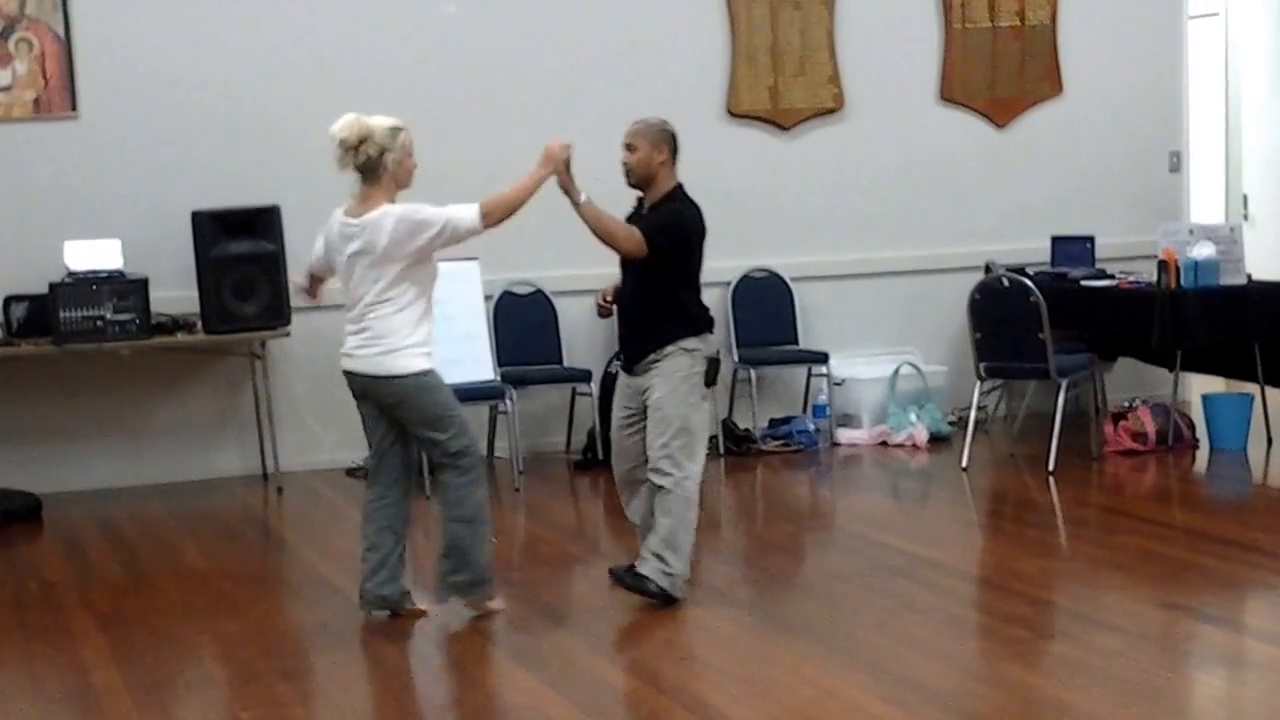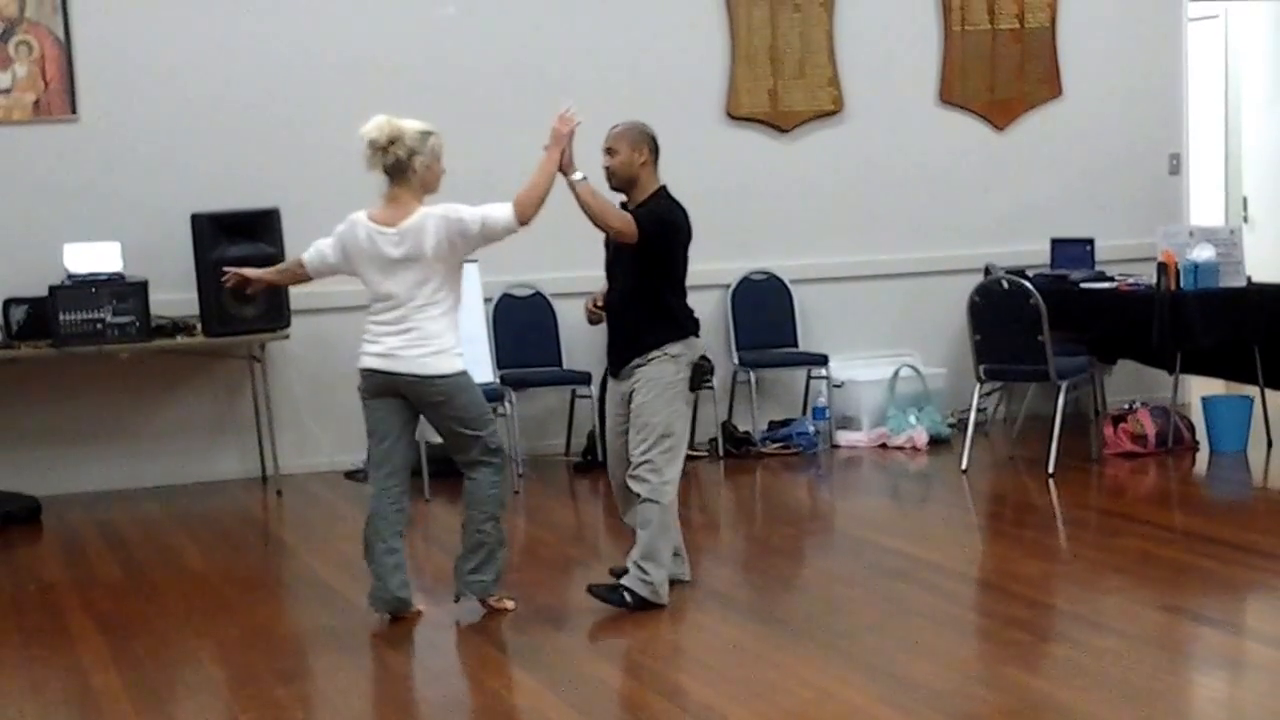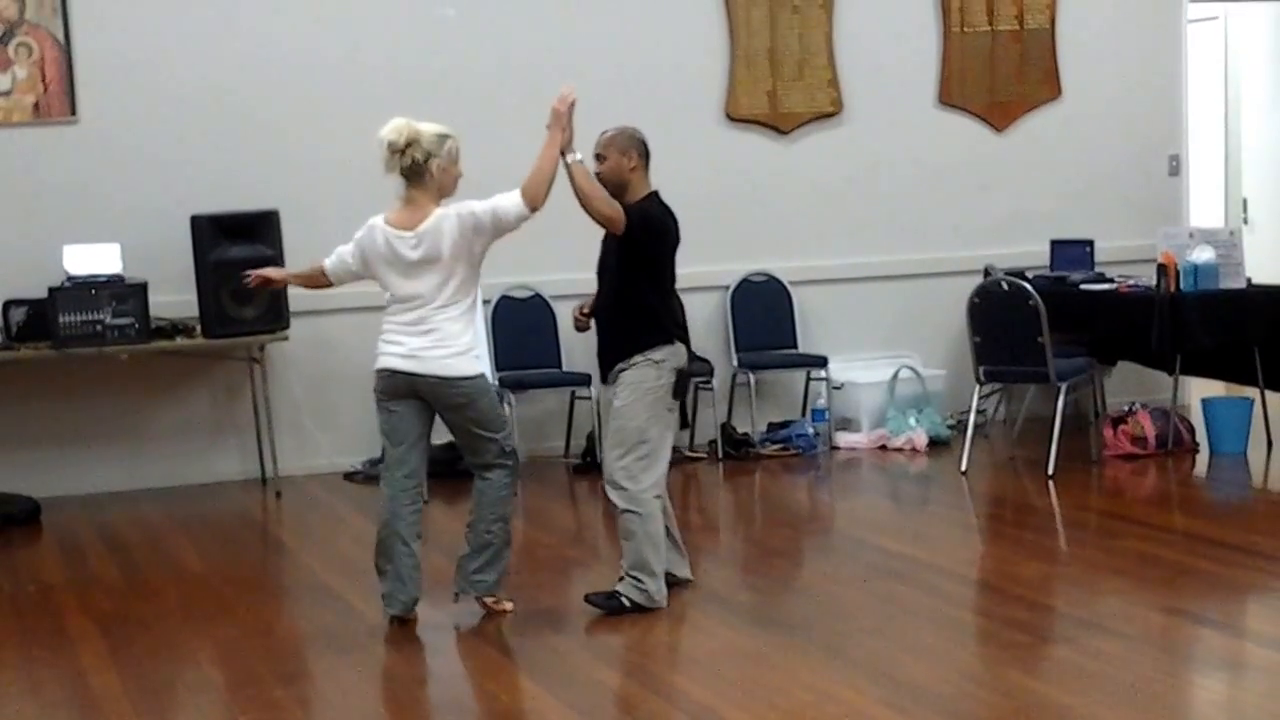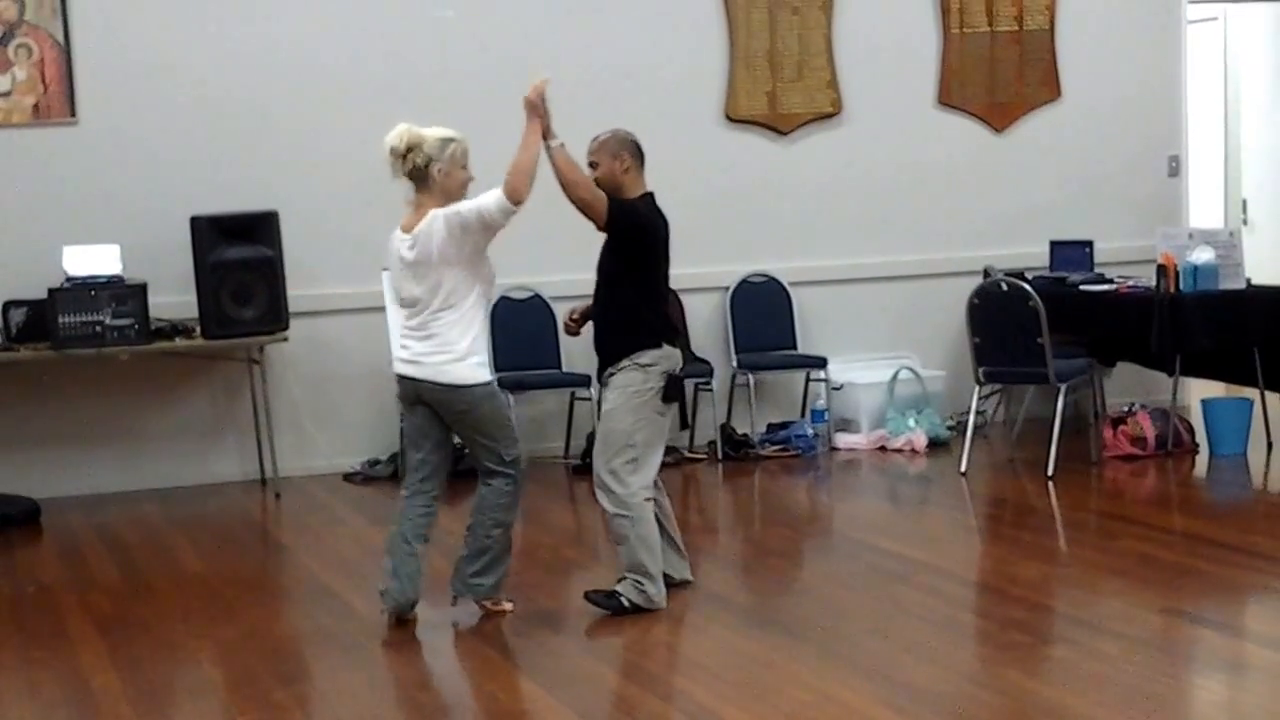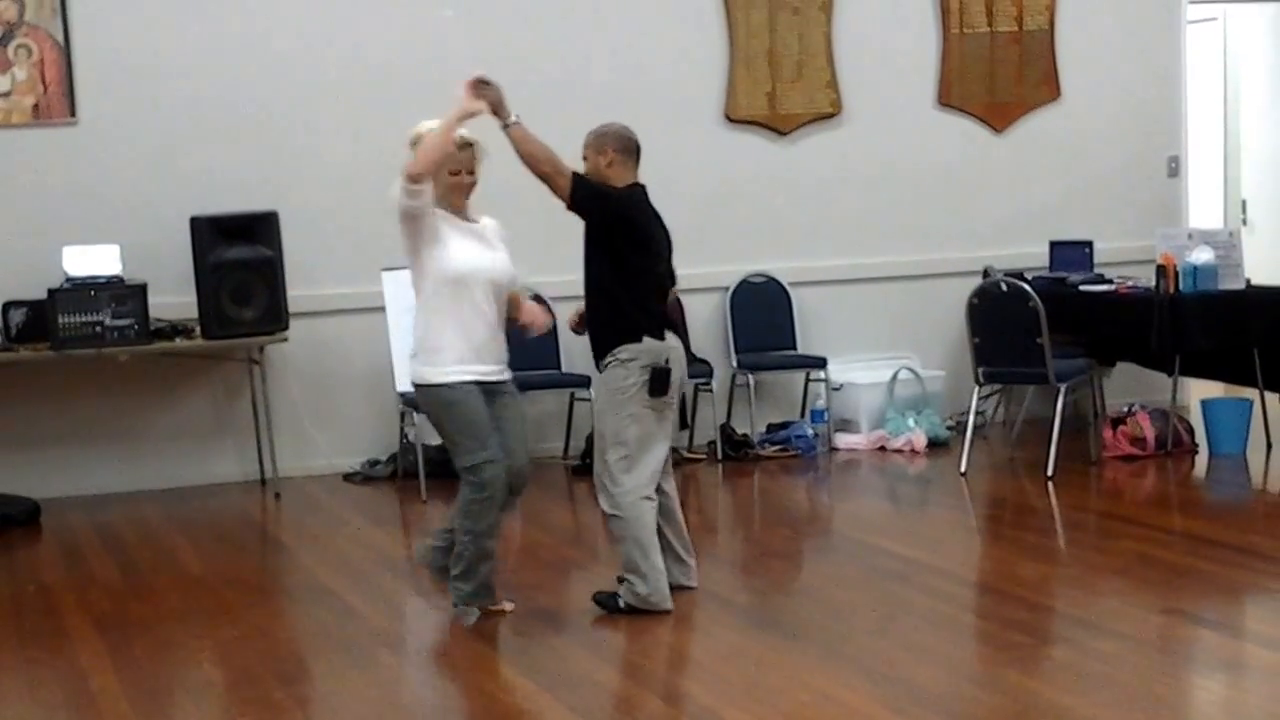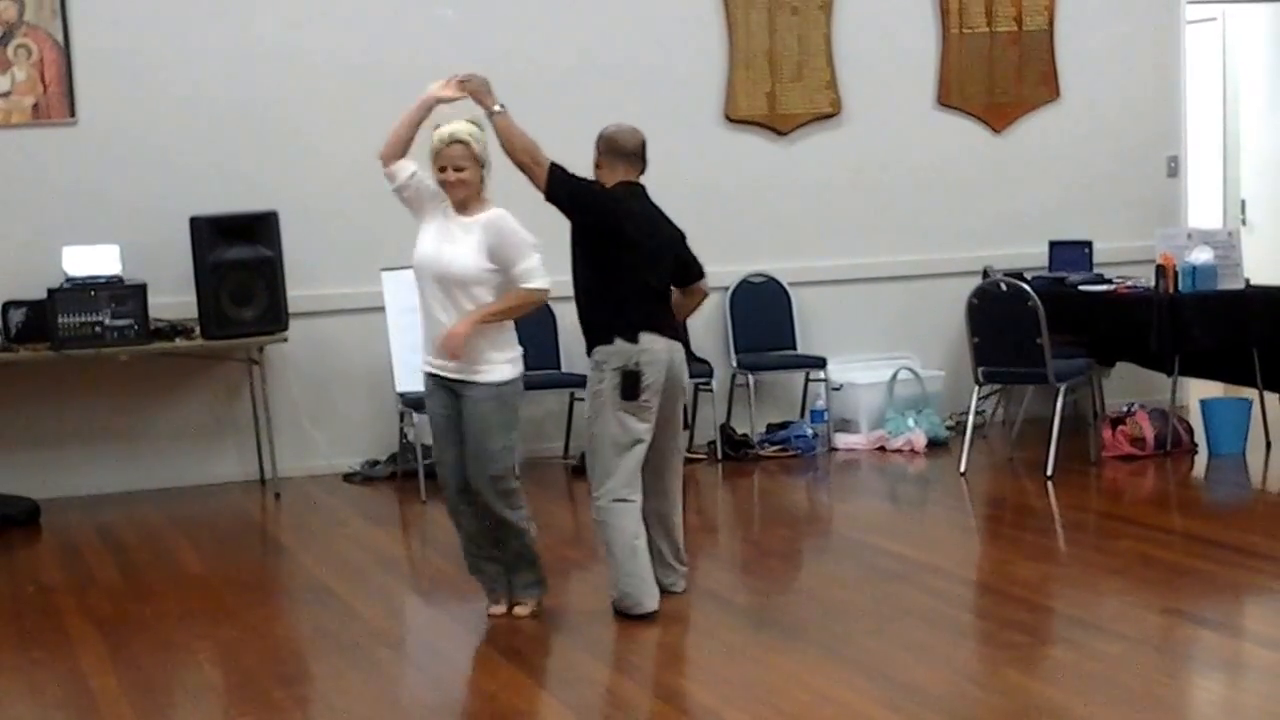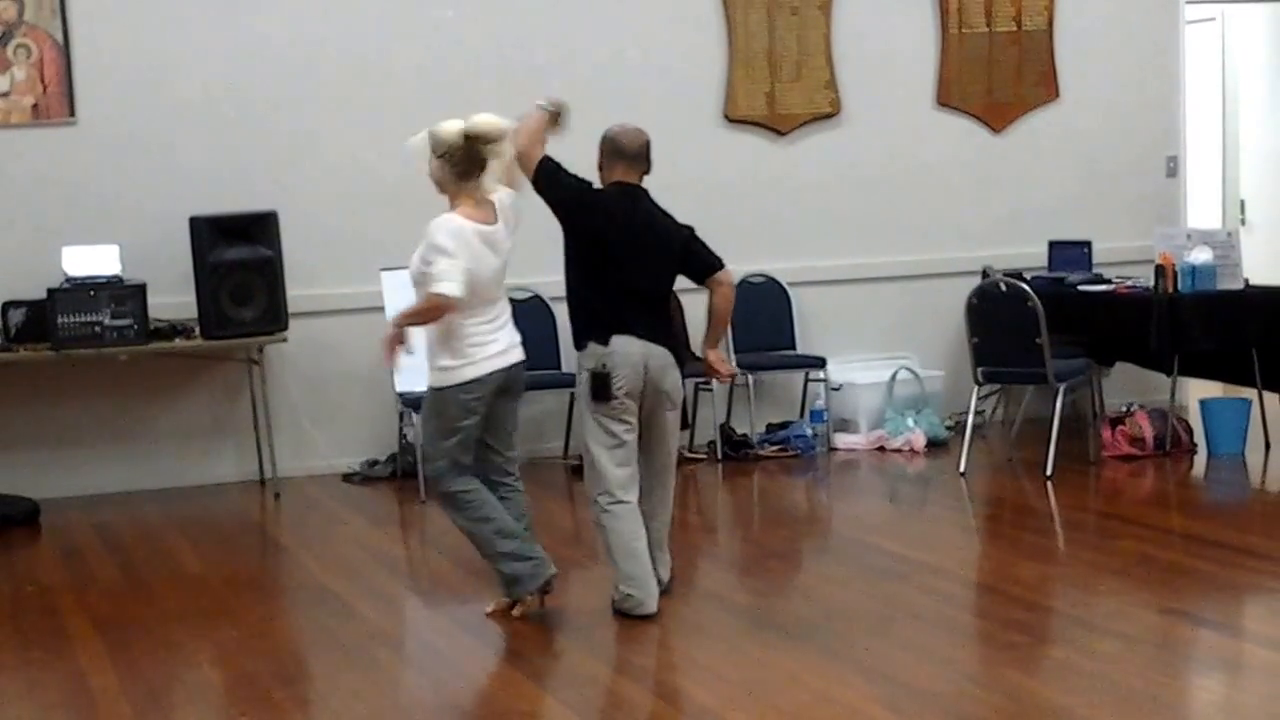
dt=0.2s
person 1, frame 1
left shoulder: (340, 222)
right shoulder: (411, 222)
left elbow: (314, 273)
right elbow: (489, 213)
left wrist: (315, 286)
right wrist: (543, 170)
left hip: (362, 366)
right hip: (405, 368)
left knee: (389, 474)
right knee: (461, 461)
left ankle: (384, 588)
right ankle: (465, 579)
person 1, frame 2
left shoulder: (357, 229)
right shoulder: (446, 224)
left elbow: (306, 267)
right elbow: (523, 211)
left wrist: (261, 276)
right wrist: (555, 151)
left hip: (379, 371)
right hip: (435, 370)
left knee: (387, 478)
right knee: (485, 461)
left ankle: (392, 593)
right ankle: (479, 580)
person 1, frame 3
left shoulder: (377, 231)
right shoulder: (458, 223)
left elbow: (327, 271)
right elbow: (531, 199)
left wrist: (282, 277)
right wrist: (557, 133)
left hip: (395, 371)
right hip: (452, 372)
left knee: (402, 480)
right knee: (498, 462)
left ankle: (399, 596)
right ankle: (481, 584)
person 1, frame 4
left shoulder: (403, 234)
right shoulder: (456, 223)
right elbow: (515, 191)
right wrist: (533, 121)
left hip: (418, 374)
right hip: (459, 375)
left knee: (422, 484)
right knee: (503, 469)
left ankle: (399, 592)
right ankle: (478, 585)
person 1, frame 5
left shoulder: (489, 229)
right shoulder: (422, 222)
left elbow: (507, 290)
right elbow: (416, 172)
left wrist: (529, 306)
right wrist: (458, 116)
left hip: (492, 374)
right hip: (443, 378)
left knee: (510, 471)
right knee: (487, 475)
left ankle: (447, 551)
right ankle: (472, 591)
person 1, frame 6
left shoulder: (500, 224)
right shoulder: (431, 209)
left elbow: (535, 288)
right elbow: (391, 158)
left wrist: (476, 321)
right wrist: (425, 104)
left hip: (490, 373)
right hip: (444, 371)
left knee: (492, 478)
right knee: (460, 479)
left ankle: (526, 577)
right ankle: (500, 578)
person 1, frame 7
left shoulder: (447, 230)
right shoulder: (499, 207)
left elbow: (446, 300)
right elbow: (508, 185)
left wrist: (401, 323)
left hip: (464, 373)
right hip: (506, 362)
left knee: (451, 475)
right knee: (499, 469)
left ankle: (529, 570)
right ankle: (525, 581)
person 2, frame 1
left shoulder: (681, 214)
right shoulder: (640, 212)
left elbow: (627, 244)
left wrist: (573, 193)
right wrist: (615, 293)
left hip: (676, 355)
right hip: (635, 358)
left knee: (670, 465)
right knee: (630, 466)
left ankle: (663, 573)
right ankle: (661, 558)
person 2, frame 2
left shoulder: (667, 215)
right shoulder: (628, 217)
left elbow: (618, 228)
left wrist: (572, 172)
right wrist: (603, 300)
left hip: (663, 359)
right hip: (625, 361)
left knee: (651, 472)
right knee: (625, 472)
left ankle: (646, 582)
right ankle: (666, 562)
person 2, frame 3
left shoulder: (654, 218)
right shoulder: (627, 224)
left elbow: (602, 213)
left wrist: (569, 154)
right wrist: (592, 306)
left hip: (649, 364)
right hip: (626, 363)
left knee: (628, 476)
right knee: (639, 475)
left ankle: (643, 588)
right ankle: (670, 564)
person 2, frame 4
left shoulder: (641, 219)
right shoulder: (632, 223)
left elbow: (583, 197)
left wrist: (549, 136)
right wrist: (588, 311)
left hip: (643, 366)
right hip: (637, 363)
left knee: (619, 479)
right knee: (638, 476)
left ankle: (643, 589)
right ankle: (670, 566)
person 2, frame 5
left shoulder: (615, 207)
right shoulder: (644, 215)
left elbow: (550, 171)
left wrist: (504, 114)
right wrist: (596, 309)
left hip: (636, 358)
right hip: (660, 352)
left knee: (626, 480)
right knee: (653, 473)
left ankle: (648, 588)
right ankle: (677, 569)
person 2, frame 6
left shoulder: (593, 204)
right shoulder: (662, 223)
left elbow: (526, 157)
right elbow: (696, 288)
left wrist: (489, 104)
left hip: (623, 357)
right hip: (667, 353)
left knee: (616, 483)
right knee: (660, 476)
left ankle: (636, 593)
right ankle: (668, 573)
person 2, frame 7
left shoulder: (582, 207)
right shoulder: (669, 228)
left elbow: (524, 150)
right elbow: (723, 284)
left wrist: (545, 111)
right wrist: (714, 346)
left hip: (606, 357)
right hip: (661, 356)
left knee: (614, 485)
right knee: (655, 480)
left ankle: (637, 592)
right ankle: (651, 574)
